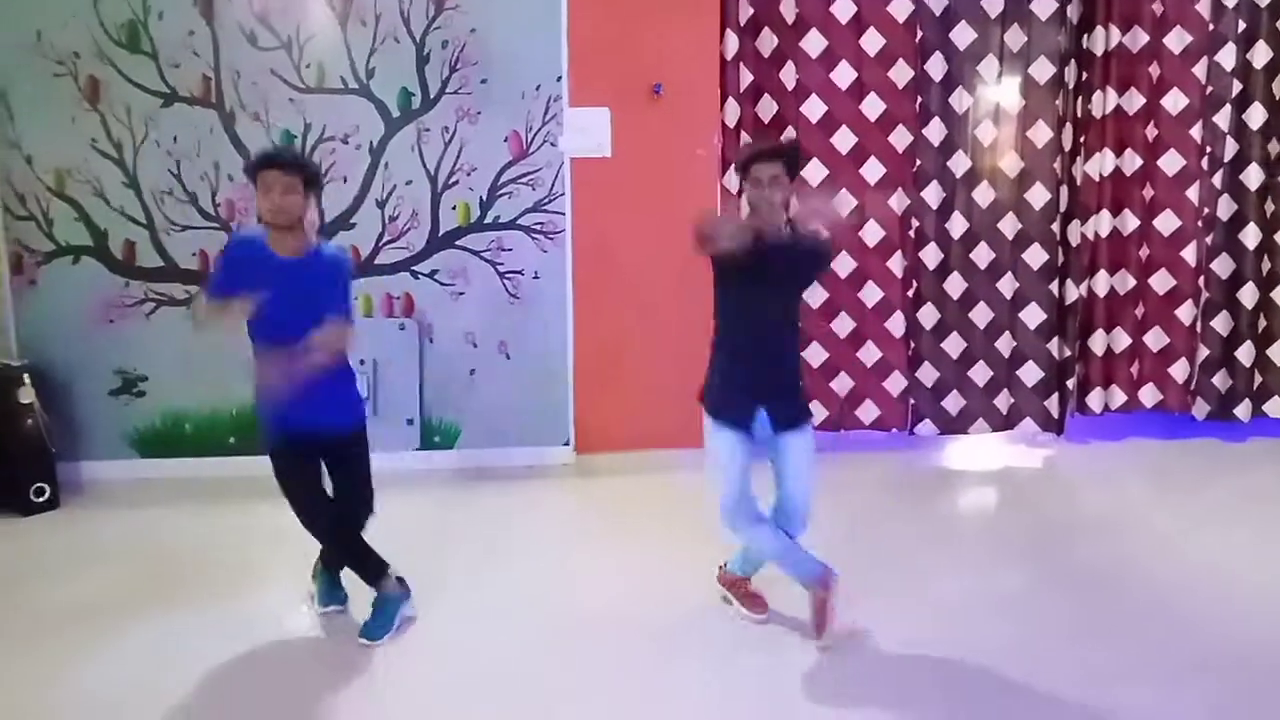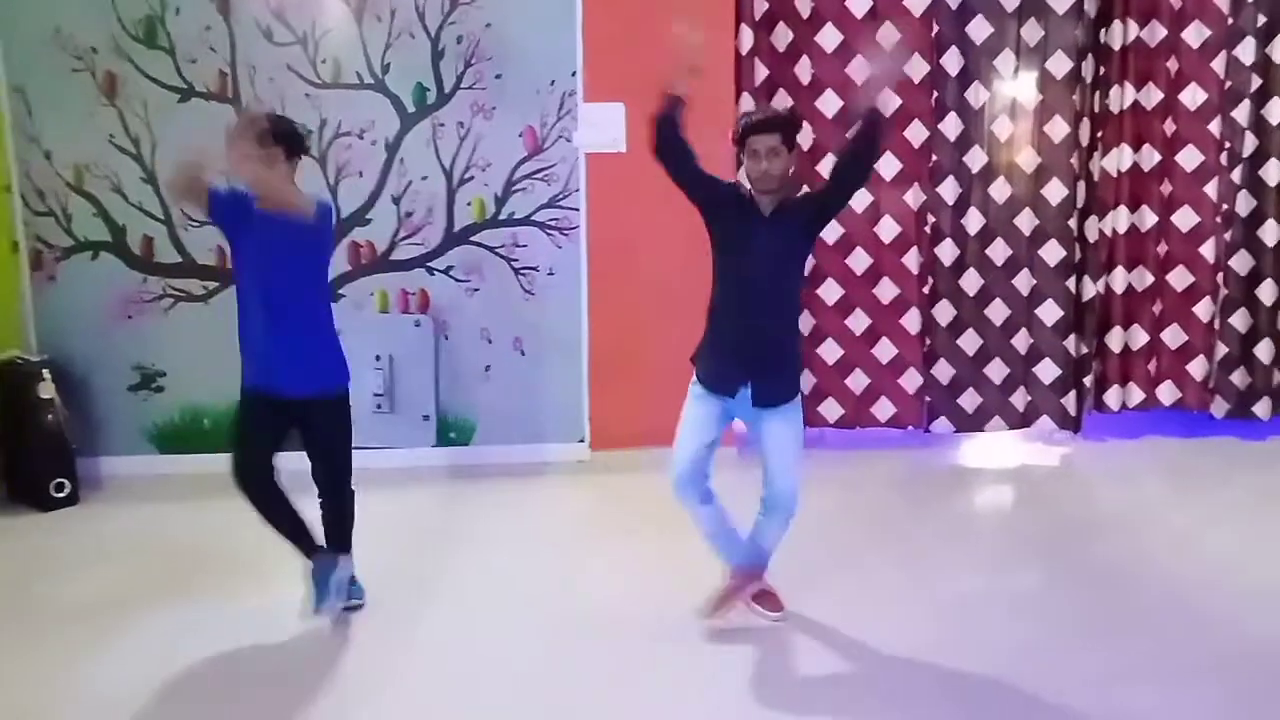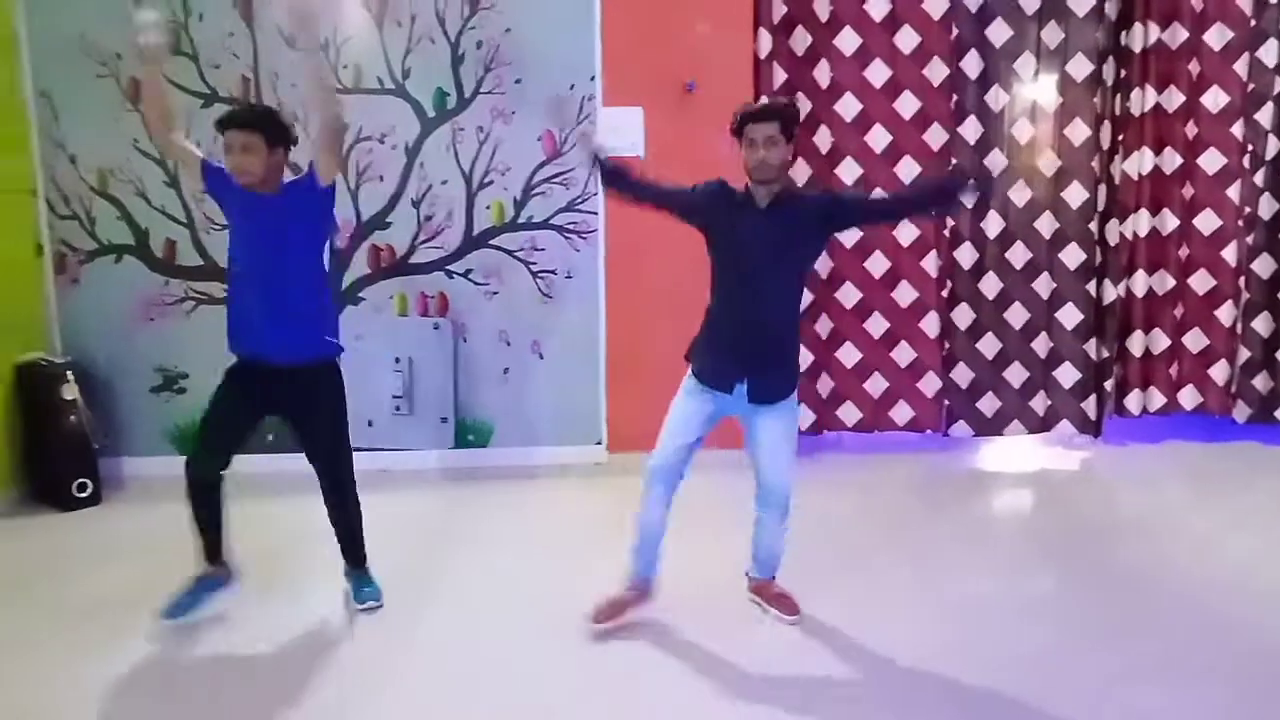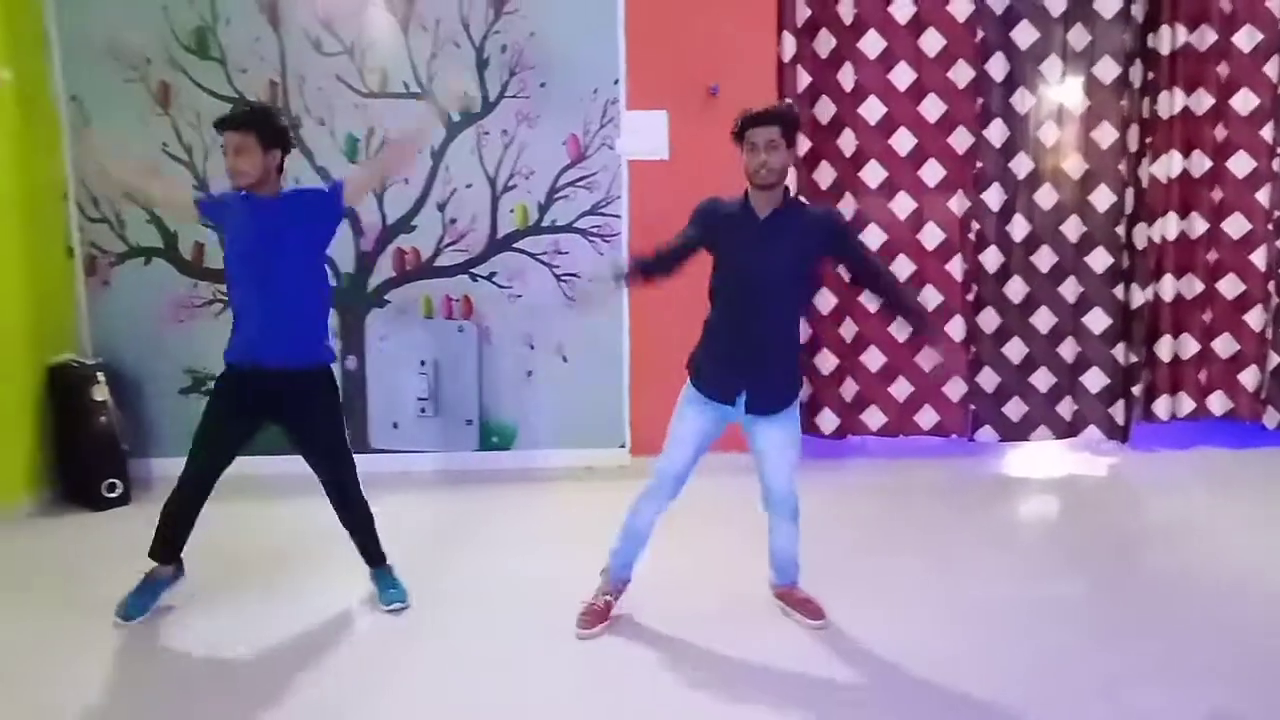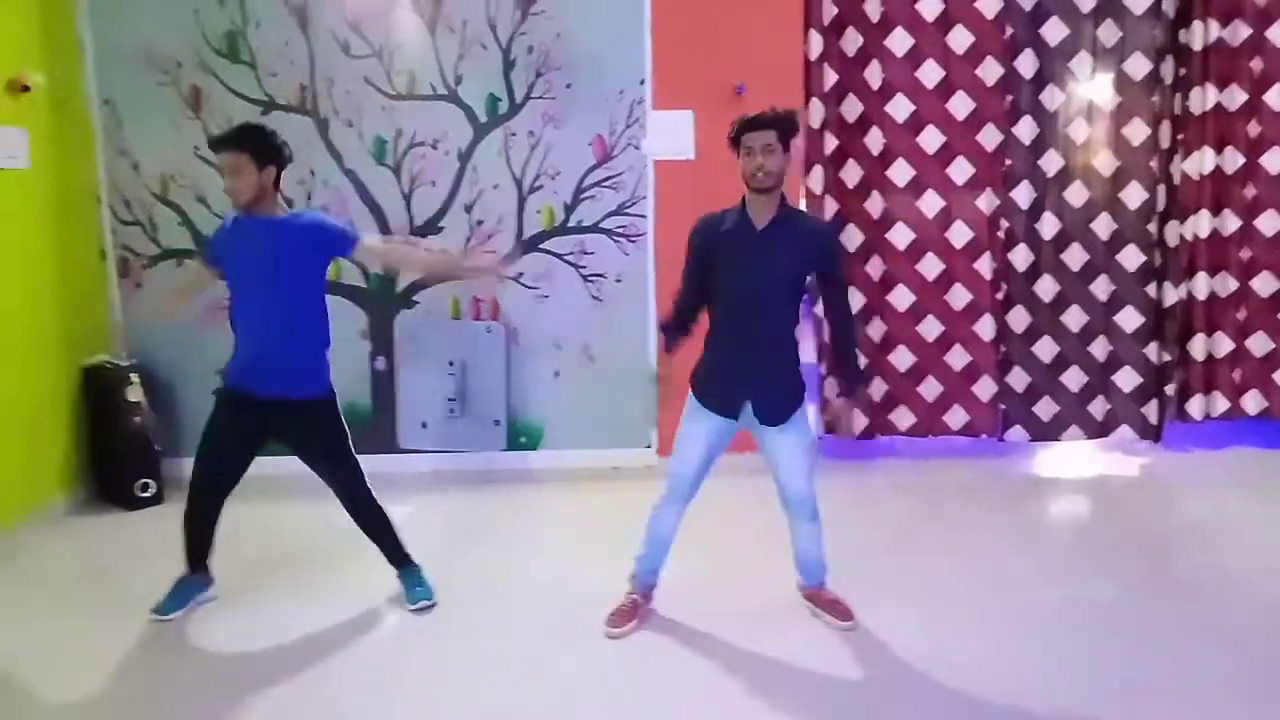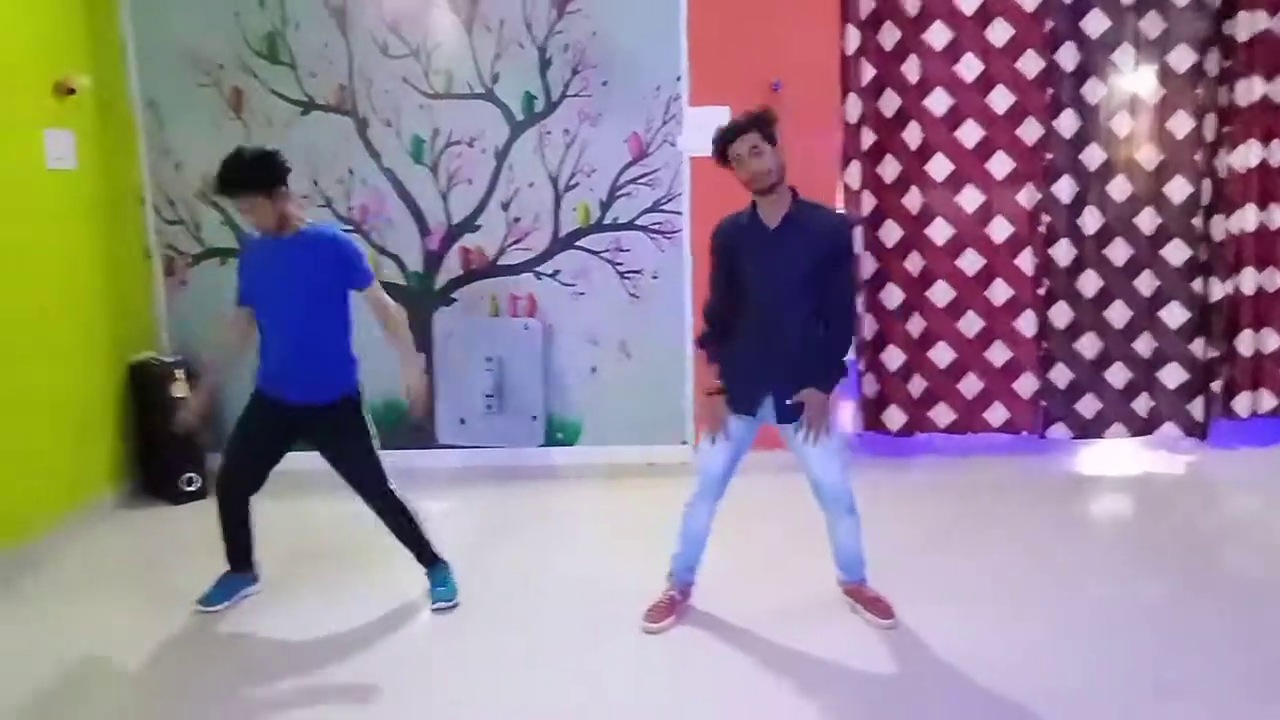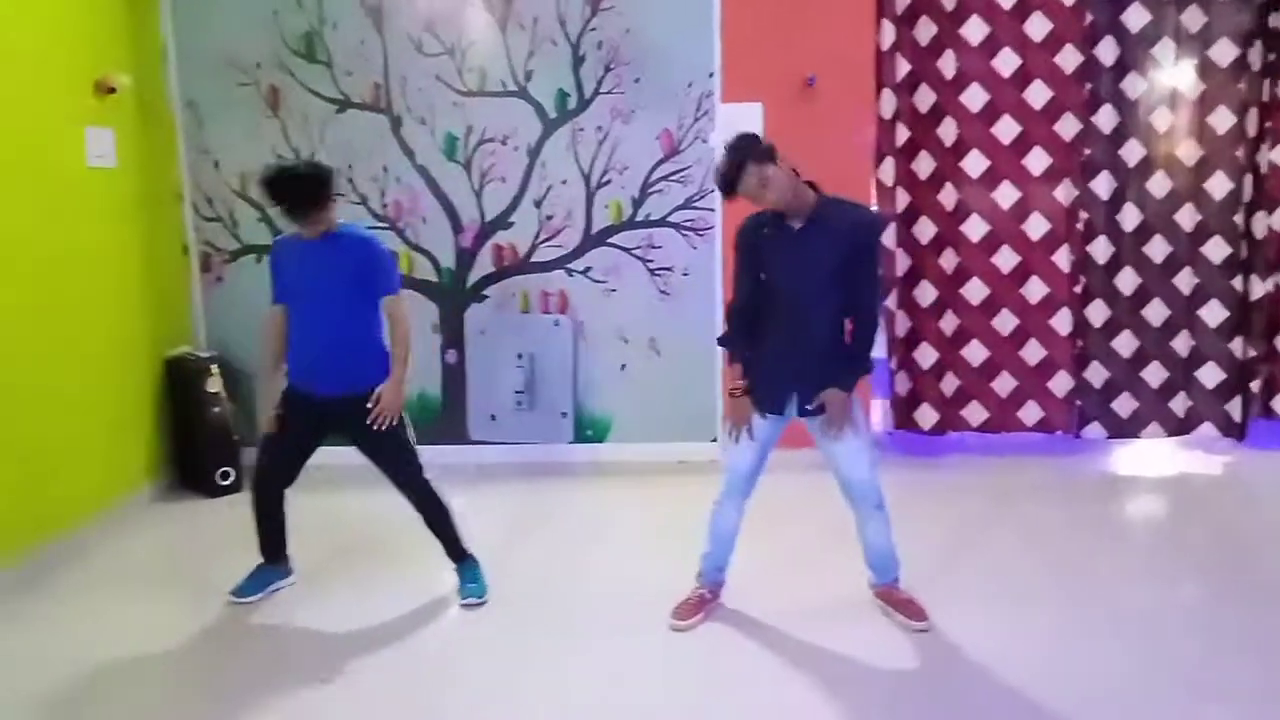
dt=0.1s
person 1, frame 1
left shoulder: (804, 248)
right shoulder: (728, 243)
left elbow: (817, 252)
right elbow: (710, 234)
left wrist: (815, 229)
right wrist: (743, 230)
left hip: (784, 401)
right hip: (730, 399)
left knee: (794, 515)
right knee: (737, 510)
left ankle: (738, 573)
right ankle: (816, 579)
person 1, frame 2
left shoulder: (809, 212)
right shoulder: (723, 203)
left elbow: (858, 165)
right elbow: (671, 155)
left wrist: (868, 101)
right wrist: (679, 88)
left hip: (776, 379)
right hip: (717, 370)
left knee: (783, 496)
right knee: (687, 479)
left ankle: (752, 569)
right ankle: (743, 568)
person 1, frame 3
left shoulder: (814, 210)
right shoulder: (720, 201)
left elbow: (892, 207)
right elbow: (645, 191)
left wrist: (959, 183)
right wrist: (593, 160)
left hip: (773, 377)
right hip: (713, 367)
left knee: (776, 491)
right knee: (661, 471)
left ankle: (764, 578)
right ankle: (639, 583)
person 1, frame 4
left shoulder: (819, 224)
right shoulder: (717, 216)
left elbow: (874, 277)
right elbow: (669, 259)
left wrist: (919, 321)
right wrist: (620, 277)
left hip: (776, 384)
right hip: (714, 377)
left knee: (781, 497)
right knee: (662, 484)
left ankle: (785, 584)
right ankle: (612, 585)
person 1, frame 5
left shoulder: (814, 235)
right shoulder: (712, 231)
left elbow: (839, 314)
right elbow: (689, 304)
left wrist: (849, 388)
right wrist: (663, 354)
left hip: (778, 391)
right hip: (717, 388)
left knee: (801, 499)
right knee: (677, 493)
left ankle: (815, 587)
right ankle: (641, 590)
person 1, frame 6
left shoulder: (829, 229)
right shoulder: (729, 233)
left elbow: (841, 313)
right elbow: (718, 312)
left wrist: (824, 386)
right wrist: (713, 385)
left hip: (803, 384)
right hip: (740, 383)
left knee: (835, 493)
right knee: (708, 488)
left ankle: (854, 582)
right ankle: (679, 586)
person 1, frame 7
left shoulder: (855, 225)
right shoulder: (754, 234)
left elbow: (865, 312)
right elbow: (742, 311)
left wrist: (846, 384)
right wrist: (737, 385)
left hip: (829, 384)
right hip: (767, 382)
left knee: (865, 491)
right knee: (734, 486)
left ankle: (887, 584)
right ankle: (708, 584)
person 2, frame 1
left shoulder: (334, 263)
right shoulder: (241, 252)
left elbow: (338, 337)
right elbow: (205, 311)
left wrist: (296, 364)
right wrist: (231, 307)
left hip: (340, 413)
right hip: (283, 420)
left knee: (353, 514)
right knee: (317, 514)
left ankle: (332, 563)
right ankle: (388, 587)
person 2, frame 2
left shoulder: (312, 218)
right shoulder: (234, 208)
left elbow: (298, 207)
right elbow: (182, 193)
left wrist: (255, 156)
right wrist: (198, 169)
left hip: (320, 384)
right hip: (262, 384)
left knee: (334, 484)
right knee: (252, 476)
left ankle: (340, 566)
right ankle: (322, 557)
person 2, frame 3
left shoulder: (312, 197)
right shoulder: (231, 193)
left elbow: (331, 131)
right elbow: (164, 135)
left wrist: (313, 50)
right wrist: (153, 61)
left hip: (312, 364)
right hip: (253, 364)
left knee: (334, 472)
right knee: (202, 464)
left ankle: (357, 570)
right ankle: (214, 570)
person 2, frame 4
left shoulder: (313, 205)
right shoulder: (230, 207)
left elbow: (381, 169)
right elbow: (164, 194)
left wrist: (434, 119)
right wrist: (104, 165)
left hip: (304, 374)
right hip: (244, 370)
left knee: (338, 477)
right knee: (198, 475)
left ankle: (378, 566)
right ankle: (165, 566)
person 2, frame 5
left shoulder: (314, 229)
right shoulder: (231, 235)
left elbow: (386, 254)
left wrist: (458, 267)
left hip: (307, 393)
right hip: (243, 392)
left knee: (352, 490)
right knee: (205, 488)
left ankle: (406, 567)
right ankle: (197, 575)
person 2, frame 6
left shoulder: (334, 247)
right shoulder: (251, 255)
left elbow: (381, 303)
right elbow: (243, 326)
left wrist: (410, 360)
right wrist: (208, 384)
left hip: (332, 398)
right hip: (273, 398)
left knee: (375, 491)
right knee: (231, 484)
left ankle: (434, 566)
right ankle: (241, 571)
person 2, frame 7
left shoulder: (365, 247)
right shoulder: (283, 252)
left elbow: (398, 316)
right elbow: (278, 322)
left wrist: (397, 382)
right wrist: (269, 390)
left hip: (366, 393)
right hip: (306, 394)
left knee: (413, 482)
right knee: (266, 478)
left ankle: (464, 563)
right ankle: (275, 563)
